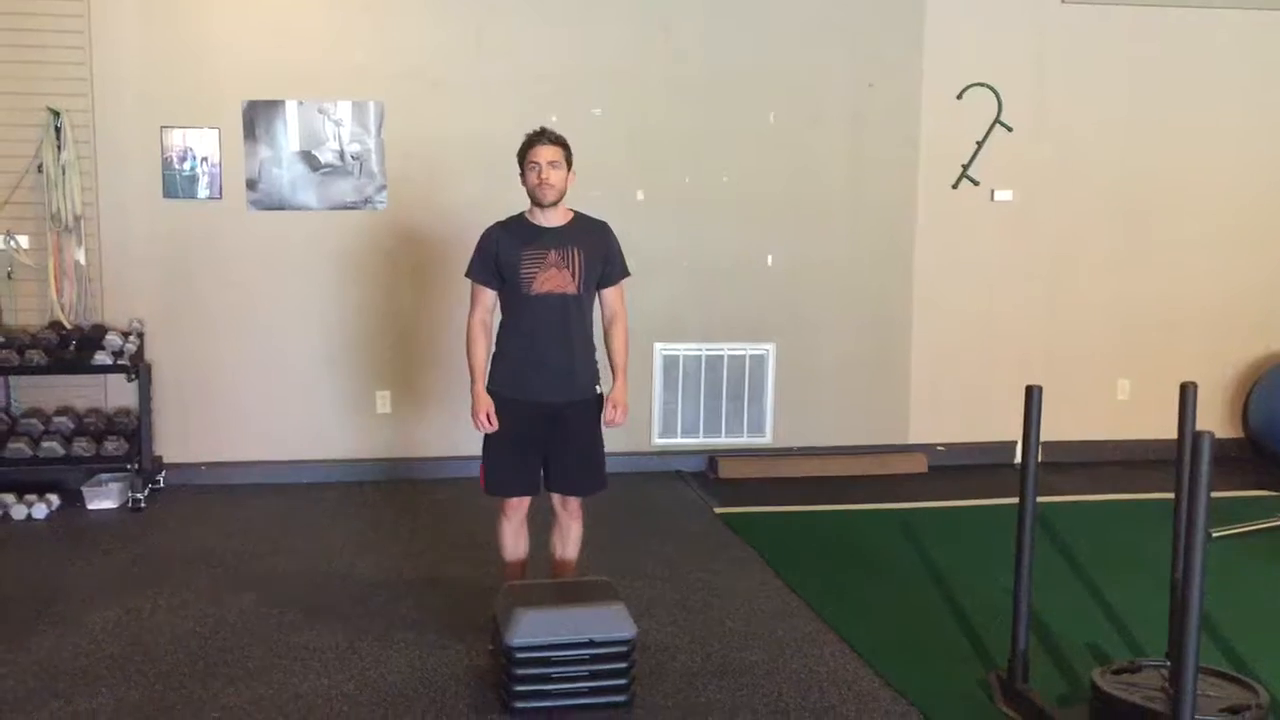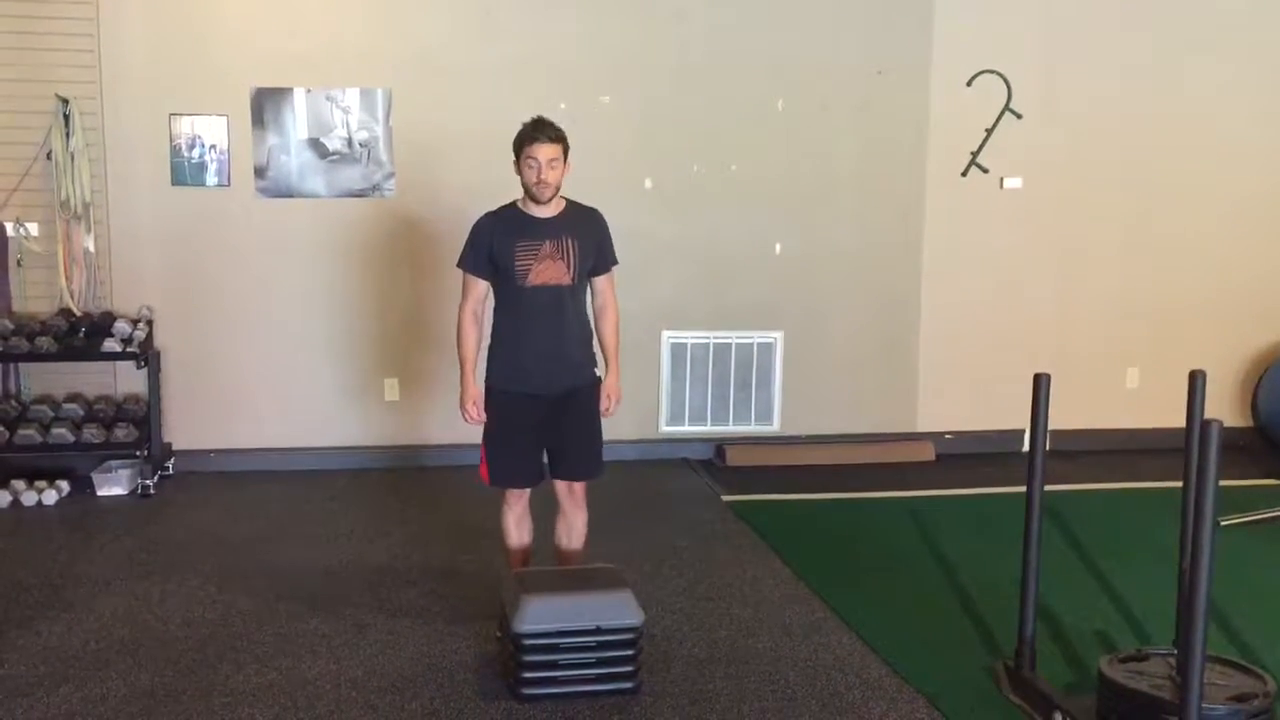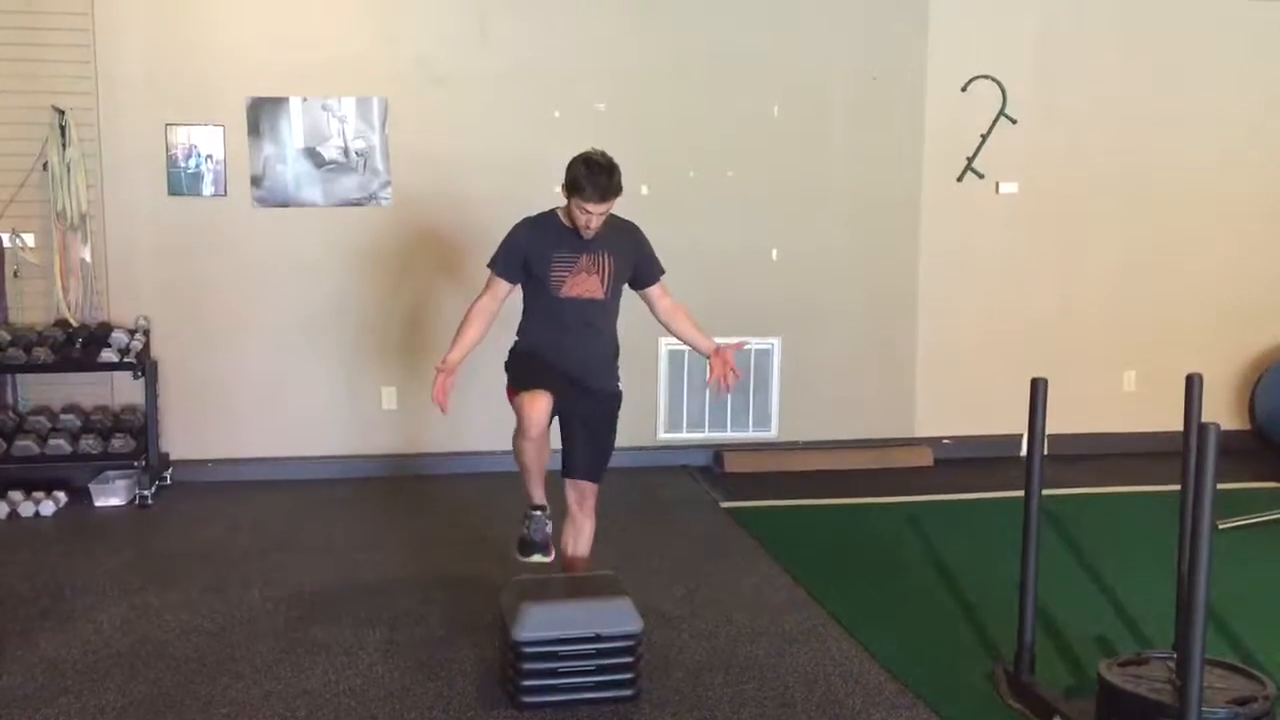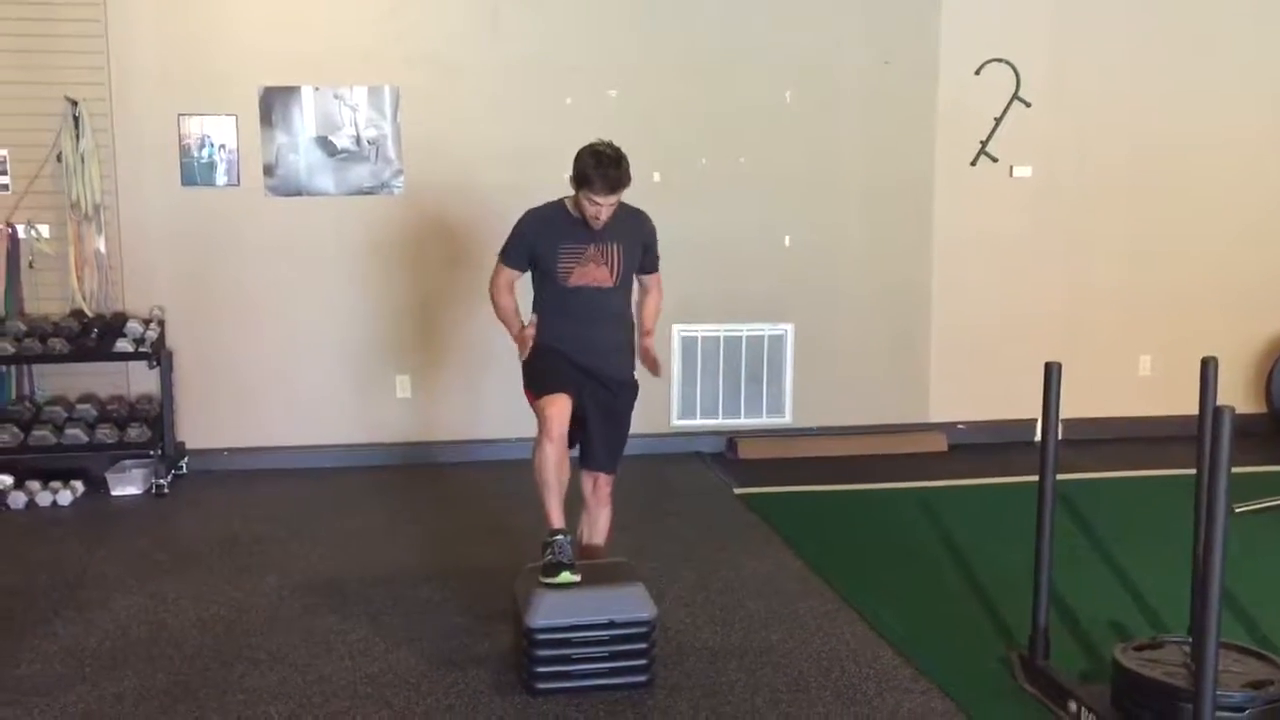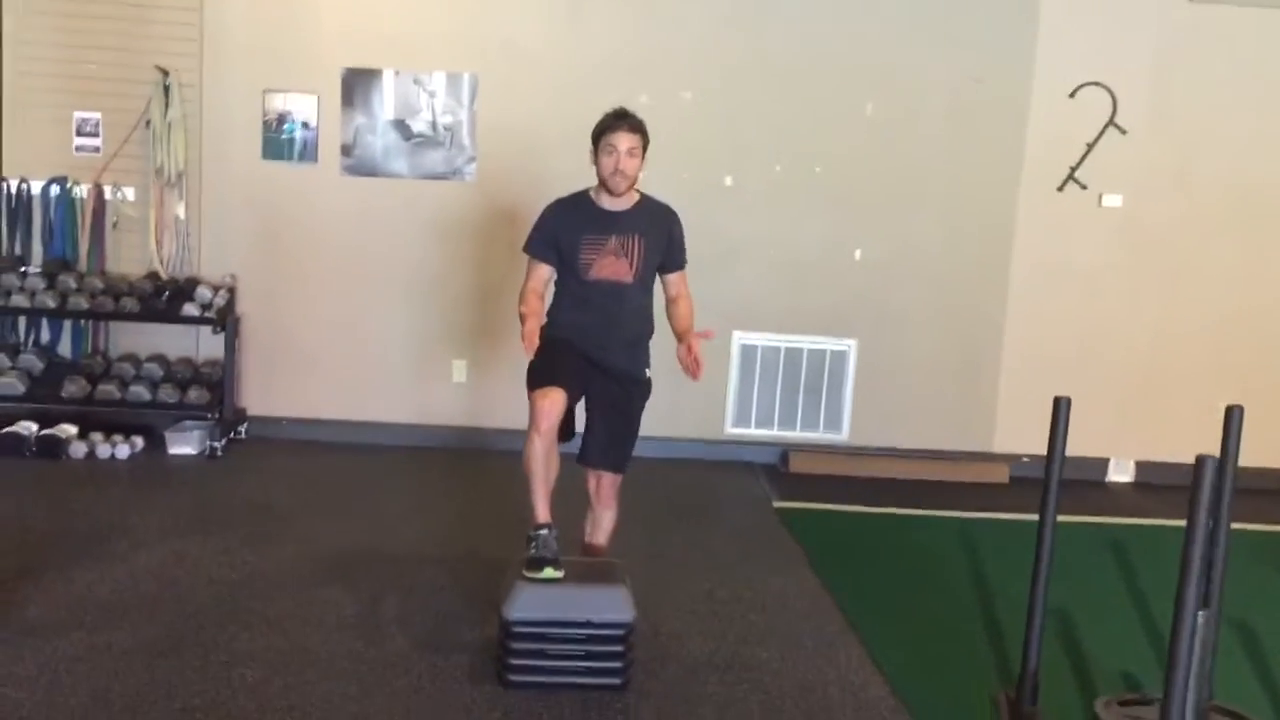
dt=1s
person 1, frame 1
left shoulder: (597, 236)
right shoulder: (499, 238)
left elbow: (614, 314)
right elbow: (480, 318)
left wrist: (620, 383)
right wrist: (479, 389)
left hip: (577, 396)
right hip: (513, 397)
left knee: (570, 504)
right knee: (514, 505)
person 1, frame 2
left shoulder: (590, 224)
right shoulder: (492, 228)
left elbow: (604, 301)
right elbow: (471, 308)
left wrist: (612, 371)
right wrist: (468, 380)
left hip: (576, 385)
right hip: (511, 388)
left knee: (573, 492)
right knee: (516, 494)
person 1, frame 3
left shoulder: (628, 238)
right shoulder: (530, 234)
left elbow: (662, 302)
right elbow: (490, 301)
left wrist: (711, 350)
right wrist: (451, 361)
left hip: (598, 380)
right hip: (537, 360)
left knee: (583, 496)
right knee: (535, 412)
right ankle: (537, 512)
person 1, frame 4
left shoulder: (639, 226)
right shoulder: (538, 224)
left elbow: (651, 286)
right elbow: (501, 282)
left wrist: (645, 336)
right wrist: (519, 331)
left hip: (613, 366)
right hip: (553, 352)
left knee: (599, 484)
right knee: (556, 418)
right ankle: (556, 540)
person 1, frame 5
left shoulder: (662, 221)
right shoulder: (562, 214)
left elbow: (677, 293)
right elbow: (535, 285)
left wrist: (685, 335)
right wrist: (531, 319)
left hip: (626, 362)
right hip: (566, 343)
left knee: (605, 483)
right knee: (545, 413)
right ankle: (542, 533)
